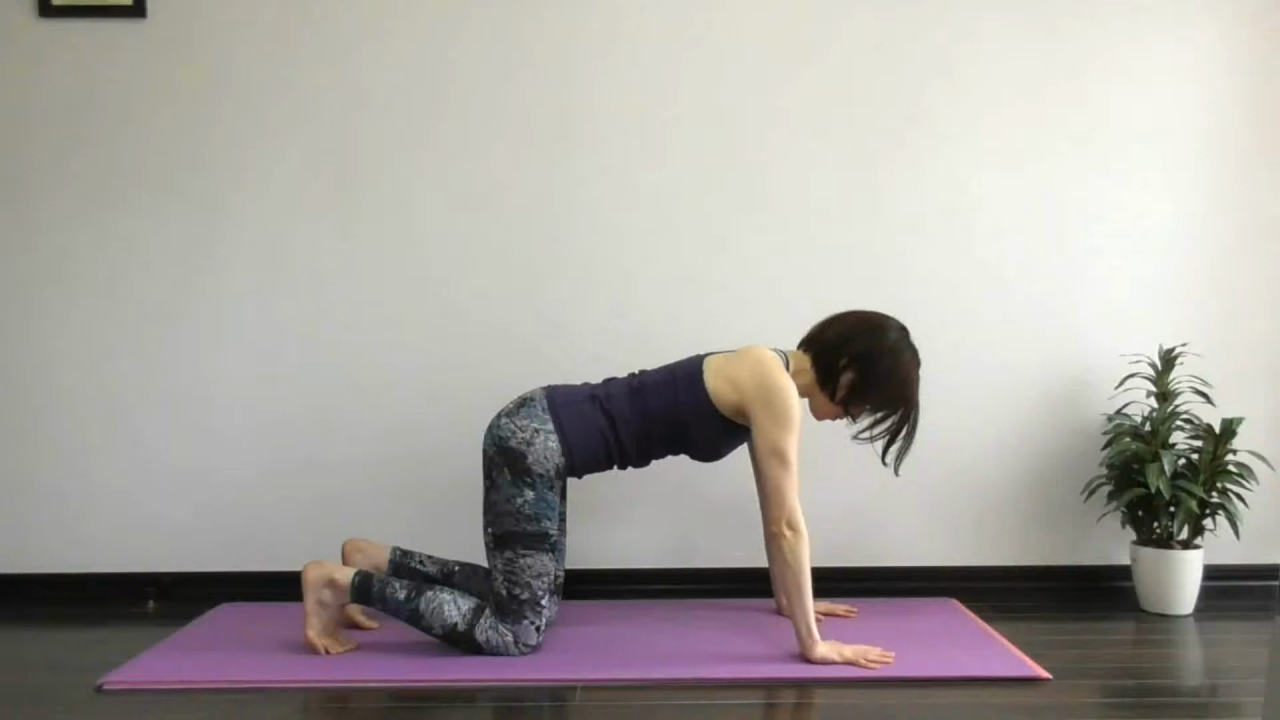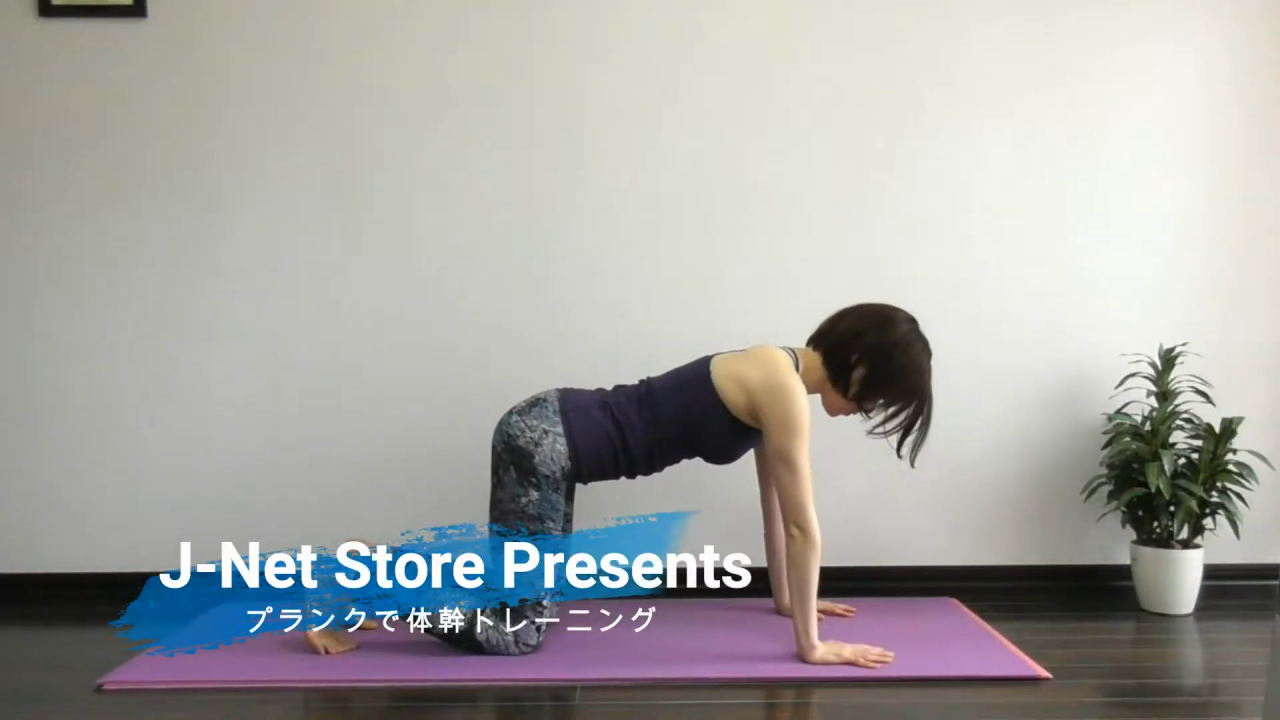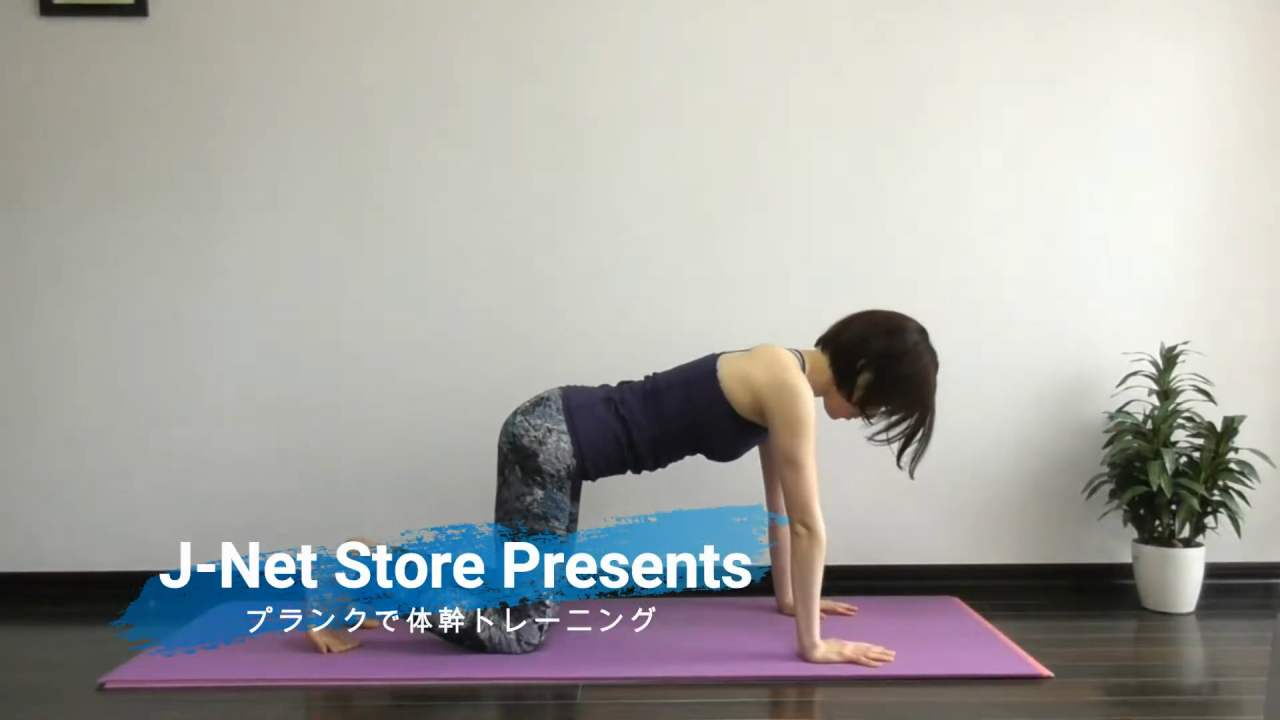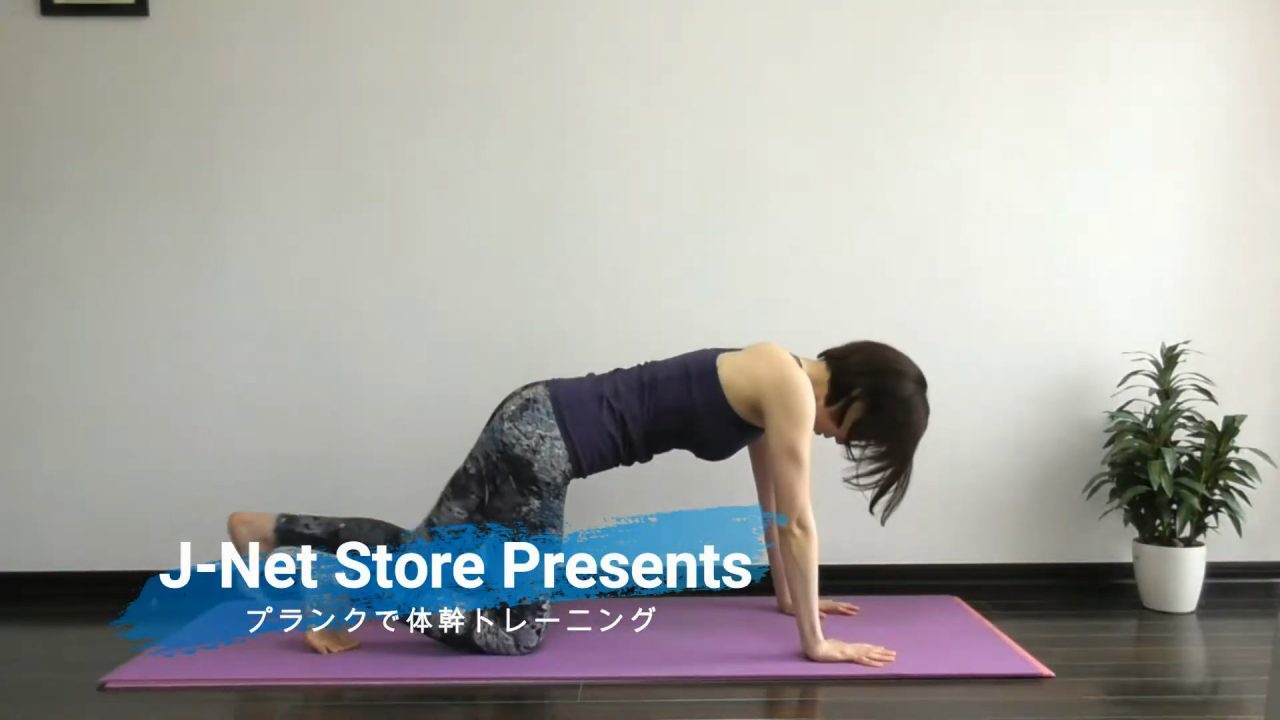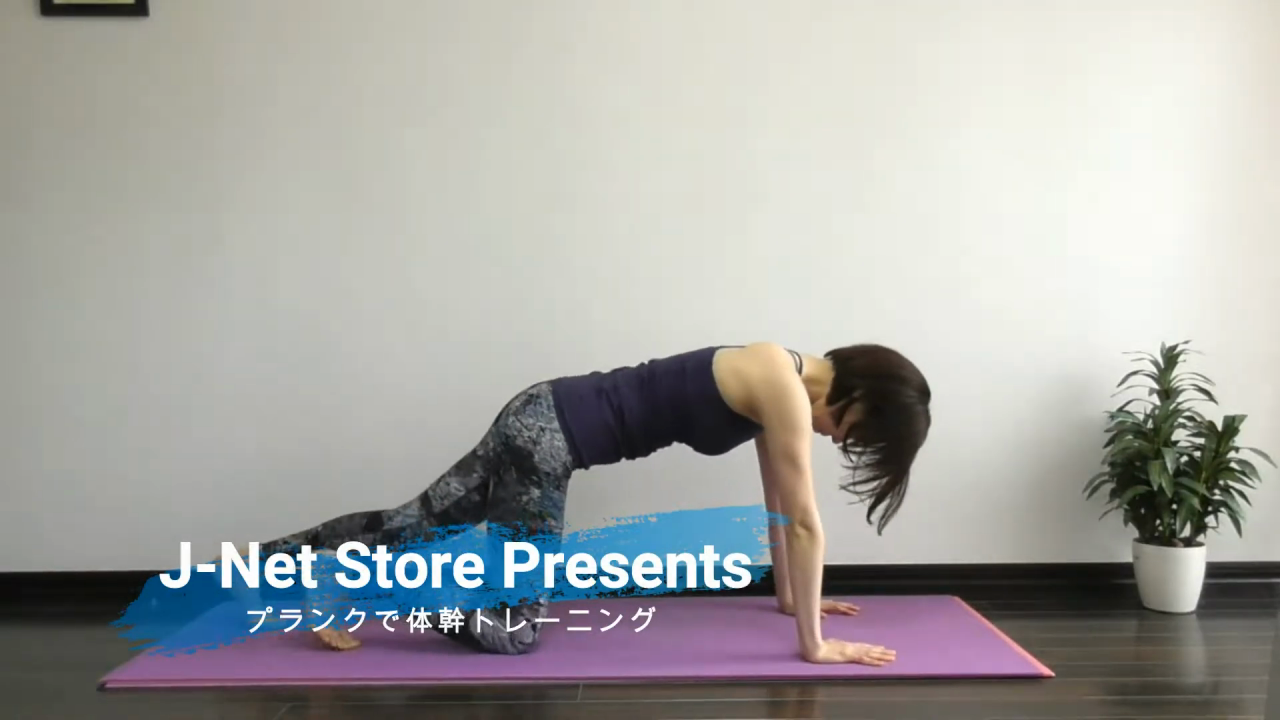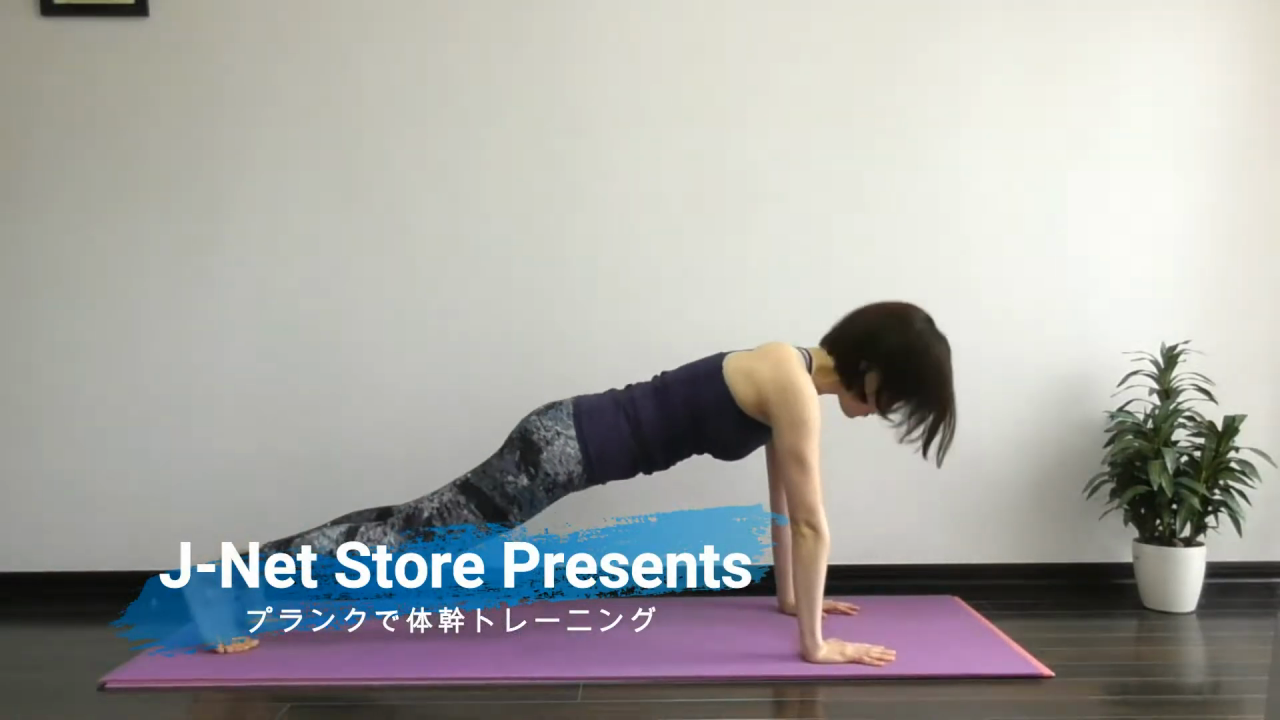
dt=0.7s
person 1, frame 1
left shoulder: (769, 377)
right shoulder: (774, 388)
left elbow: (772, 512)
right elbow: (787, 525)
left wrist: (787, 598)
right wrist: (812, 644)
left hip: (539, 435)
right hip: (533, 443)
left knee: (529, 598)
right knee: (516, 633)
left ankle: (375, 560)
right ankle: (345, 581)
person 1, frame 2
left shoulder: (775, 374)
right shoulder: (784, 389)
left elbow: (773, 503)
right elbow: (801, 526)
left wrist: (786, 598)
right wrist: (811, 644)
left hip: (552, 437)
right hip: (540, 443)
left knee: (525, 597)
right knee: (516, 634)
person 1, frame 3
left shoulder: (781, 376)
right shoulder: (789, 388)
left elbow: (777, 501)
right elbow: (806, 524)
left wrist: (789, 596)
right wrist: (813, 643)
left hip: (561, 435)
right hip: (548, 441)
left knee: (525, 594)
right knee: (517, 629)
person 1, frame 4
left shoulder: (771, 381)
right shoulder: (792, 391)
left elbow: (771, 504)
right elbow: (795, 524)
left wrist: (789, 594)
right wrist: (814, 641)
left hip: (534, 415)
right hip: (541, 445)
left knee: (425, 549)
right knee: (515, 629)
left ankle: (266, 533)
person 1, frame 5
left shoulder: (779, 383)
right shoulder: (786, 390)
left elbow: (776, 505)
right elbow: (802, 523)
left wrist: (789, 595)
right wrist: (814, 643)
left hip: (545, 420)
right hip: (547, 435)
left knee: (414, 524)
right knee: (509, 630)
left ankle: (263, 562)
person 1, frame 6
left shoulder: (791, 371)
right shoulder: (795, 388)
left elbow: (783, 502)
right elbow: (811, 522)
left wrist: (791, 597)
right wrist: (815, 642)
left hip: (576, 439)
right hip: (564, 447)
left knee: (417, 524)
right knee: (414, 534)
